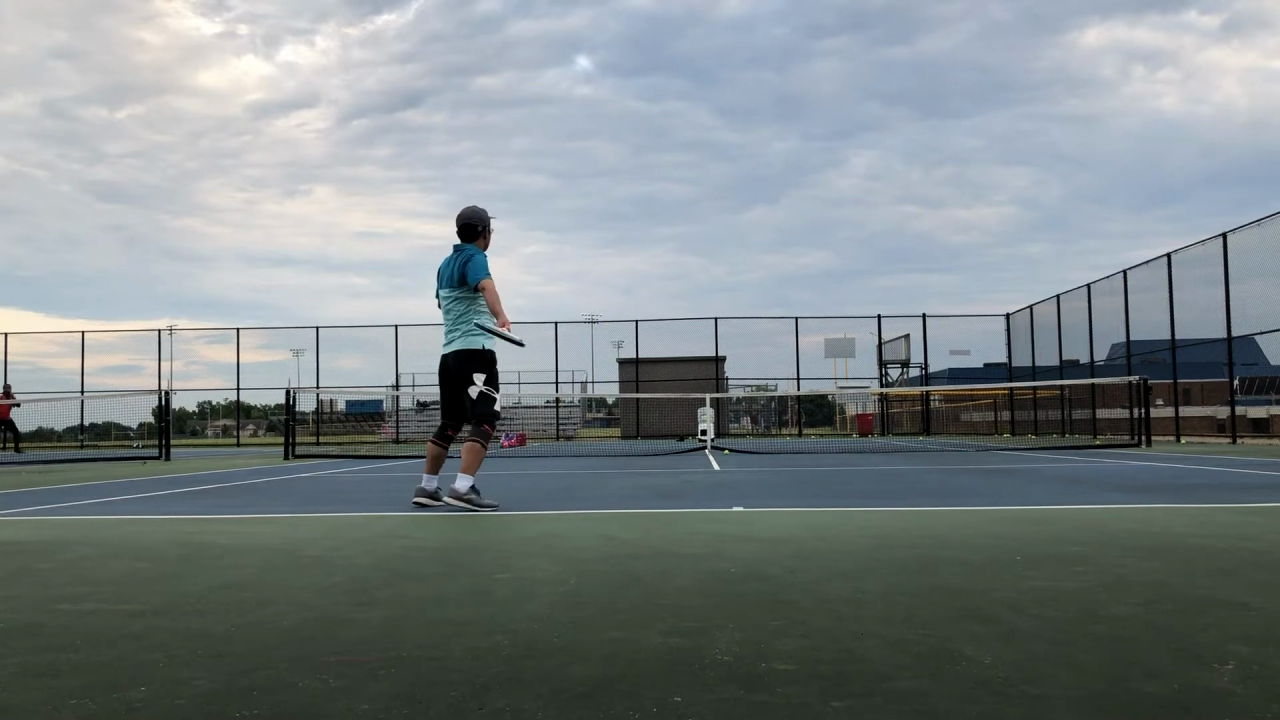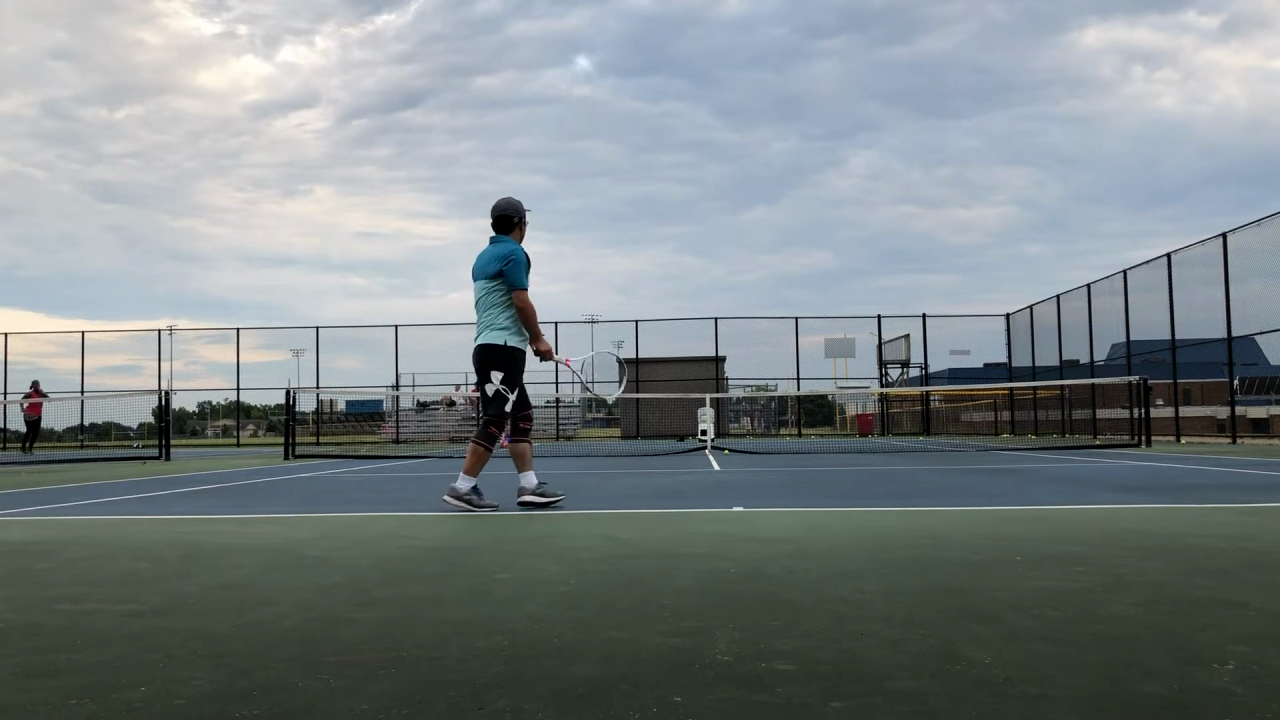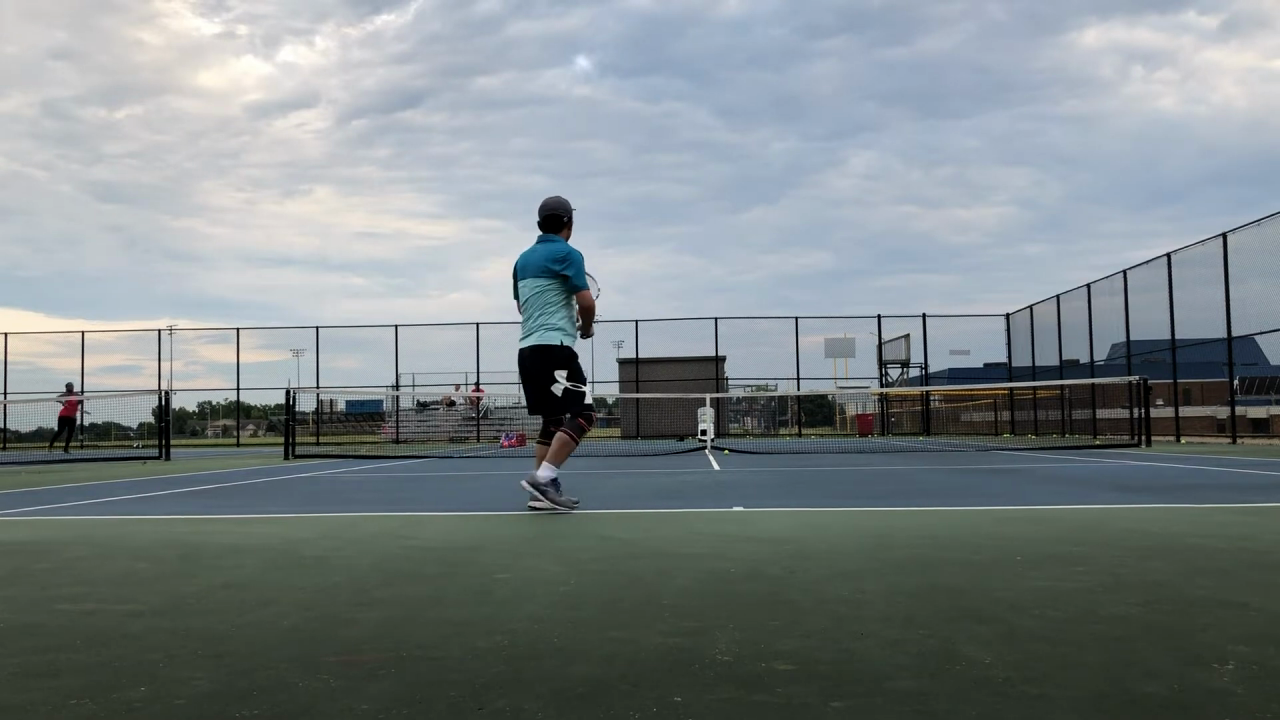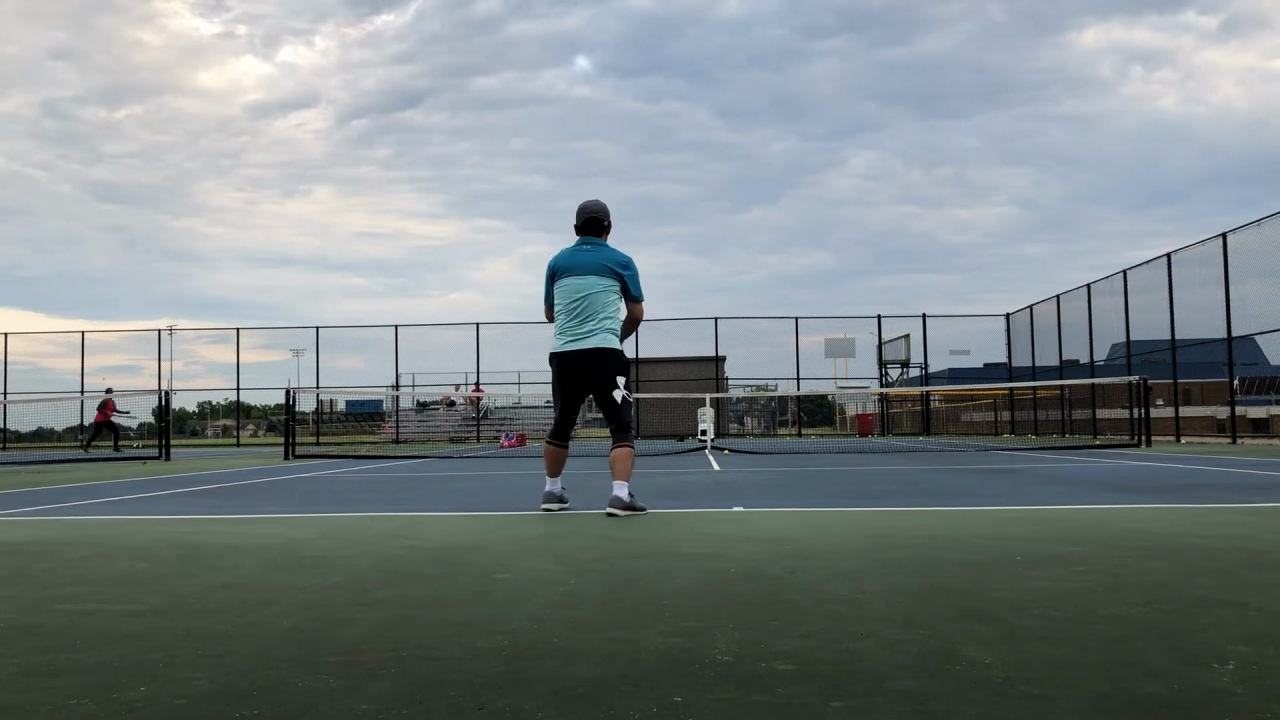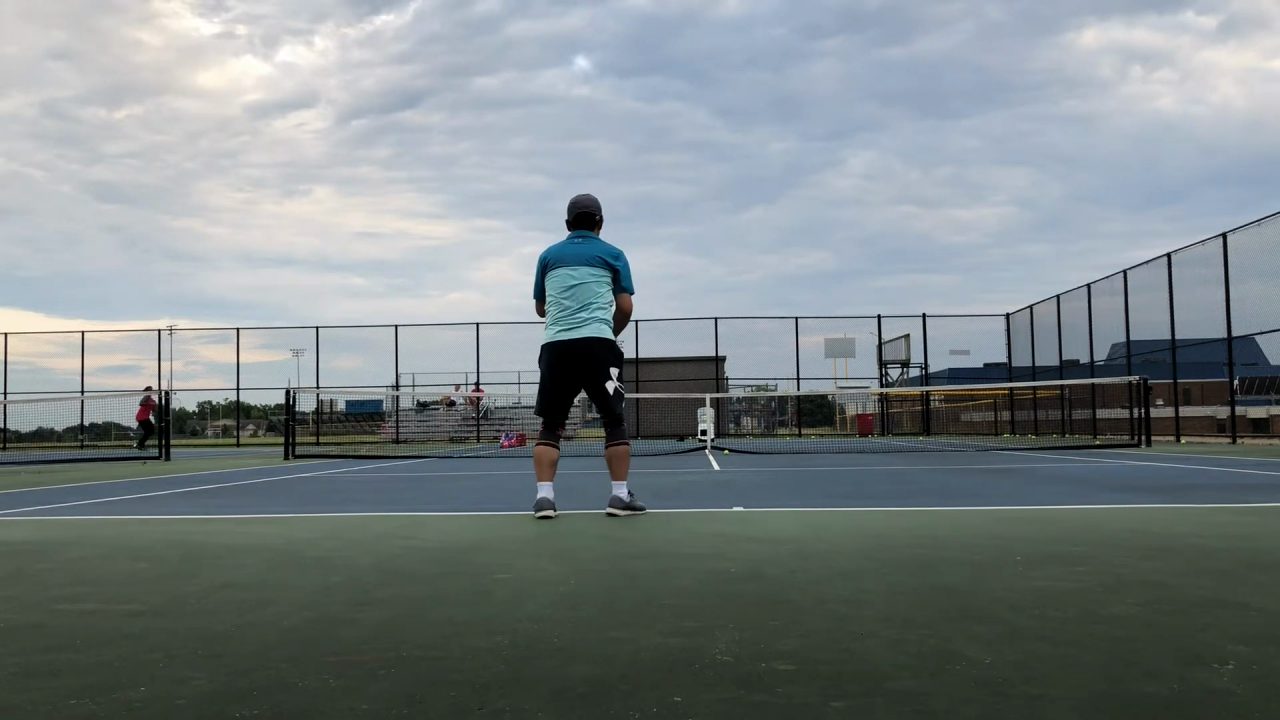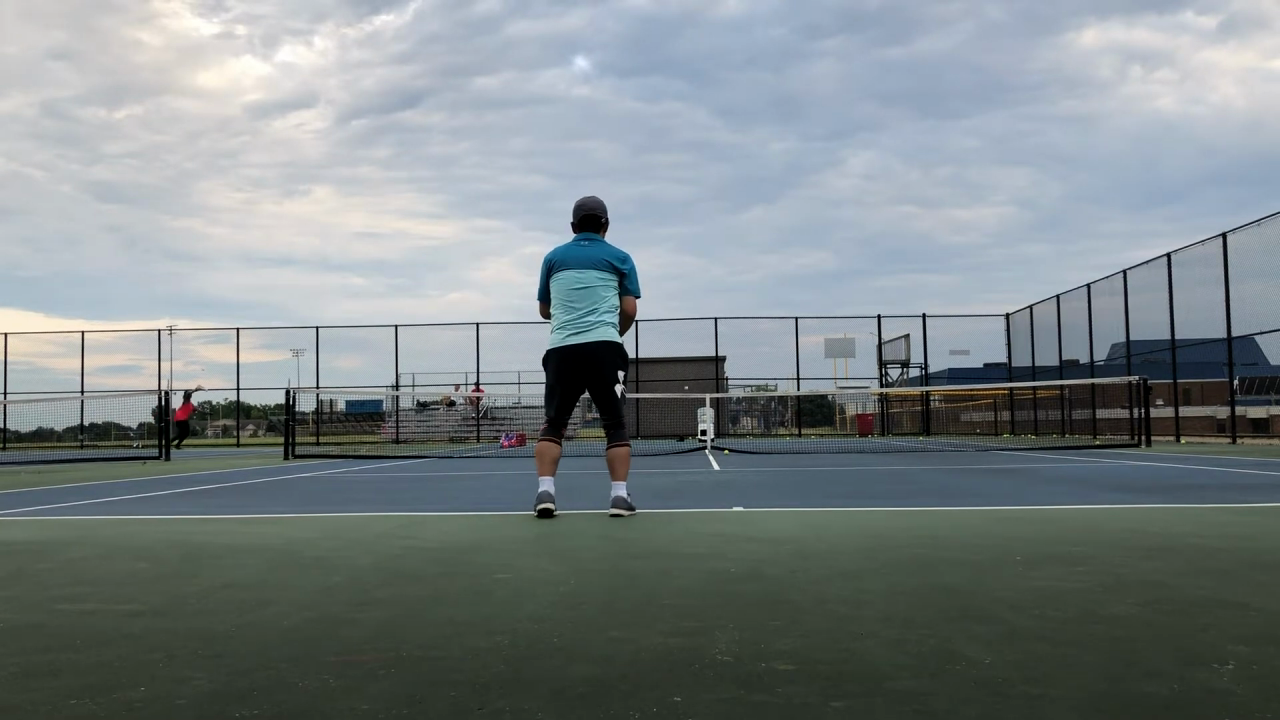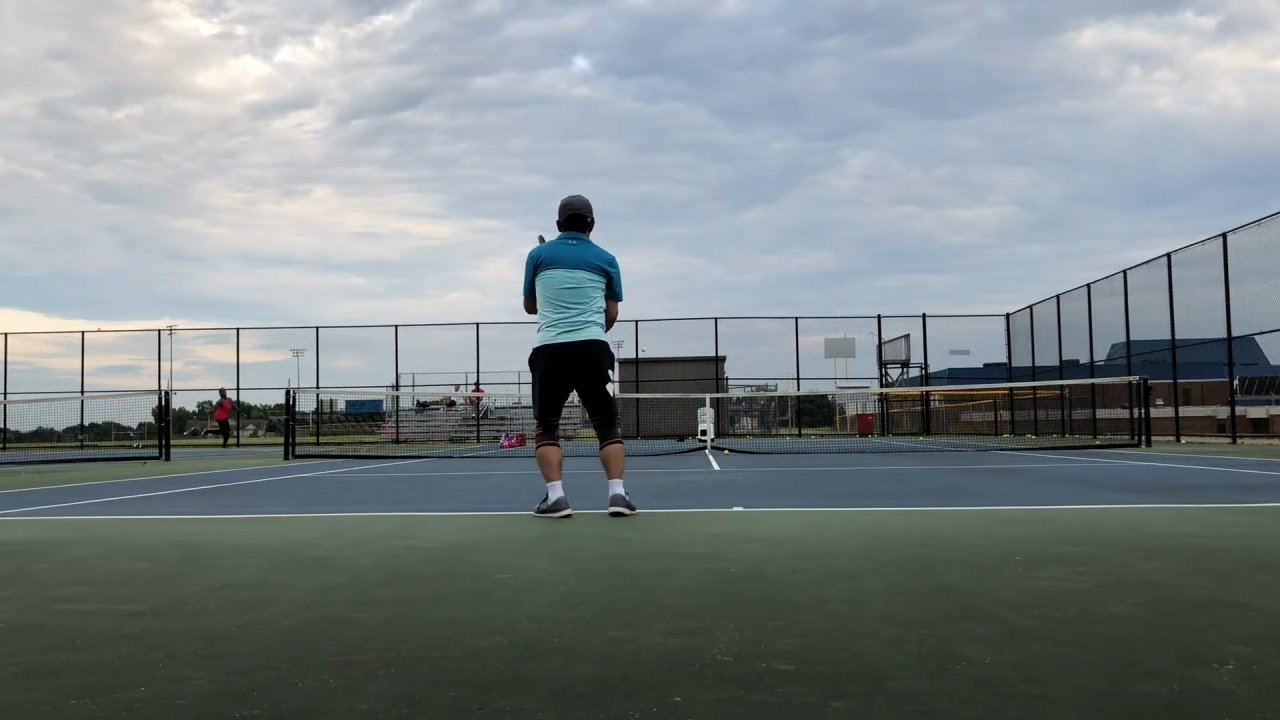
dt=0.4s
person 1, frame 1
left shoulder: (446, 264)
right shoulder: (474, 258)
right elbow: (486, 286)
right wrist: (500, 315)
left hip: (450, 355)
right hip: (475, 352)
left knee: (450, 425)
right knee: (484, 422)
left ankle: (427, 487)
right ankle: (463, 489)
person 1, frame 2
left shoulder: (484, 256)
right shoulder: (514, 253)
right elbow: (521, 302)
left wrist: (529, 337)
right wrist: (539, 339)
left hip: (490, 348)
right hip: (502, 349)
left knee: (522, 417)
right knee: (495, 421)
left ankle: (530, 486)
right ankle: (463, 488)
person 1, frame 3
left shoulder: (523, 258)
right shoulder: (568, 254)
right elbow: (585, 301)
right wrist: (586, 325)
left hip: (529, 349)
right hip: (553, 348)
left knee: (554, 420)
right knee: (582, 414)
left ankle: (544, 489)
right ankle: (543, 477)
person 1, frame 4
left shoulder: (557, 262)
right shoulder: (621, 261)
left elbow: (549, 314)
right elbow: (636, 314)
right wrist: (620, 336)
left hip: (563, 354)
right hip: (604, 353)
left knee: (562, 424)
right knee: (621, 427)
left ankle: (552, 491)
right ankle: (621, 495)
person 1, frame 5
left shoulder: (548, 256)
right shoulder: (613, 255)
left elbow: (540, 308)
right elbow: (625, 307)
left hip: (555, 346)
right hip: (597, 345)
left knee: (551, 425)
right knee: (614, 421)
left ankle: (544, 495)
right ankle: (620, 495)
person 1, frame 6
left shoulder: (553, 257)
right shoulder: (619, 258)
left elbow: (545, 311)
right elbow: (629, 310)
left hip: (562, 350)
right hip: (605, 348)
left knee: (553, 425)
right knee: (615, 424)
left ankle: (545, 491)
right ankle: (620, 495)
person 1, frame 7
left shoulder: (538, 255)
right shoulder: (606, 259)
left elbow: (530, 306)
right elbow: (611, 313)
left hip: (550, 349)
right hip: (592, 348)
left knee: (546, 426)
right knee: (607, 424)
left ankle: (555, 496)
right ankle: (617, 493)
